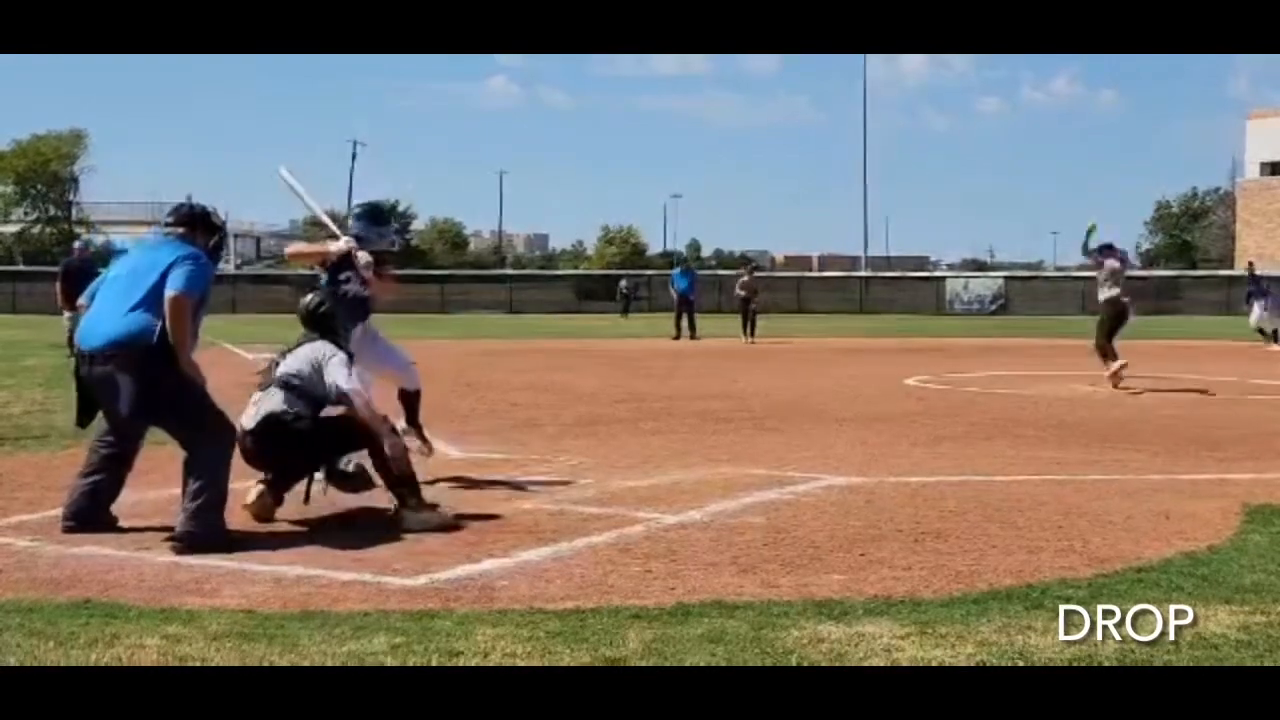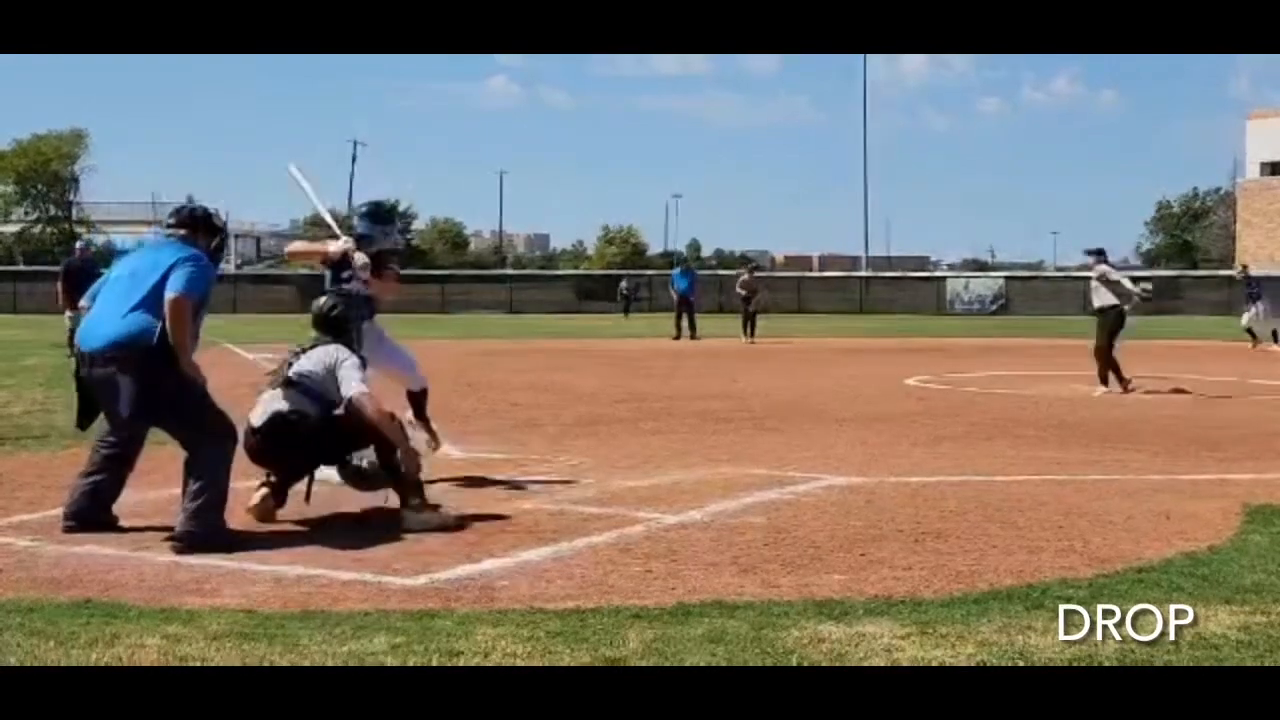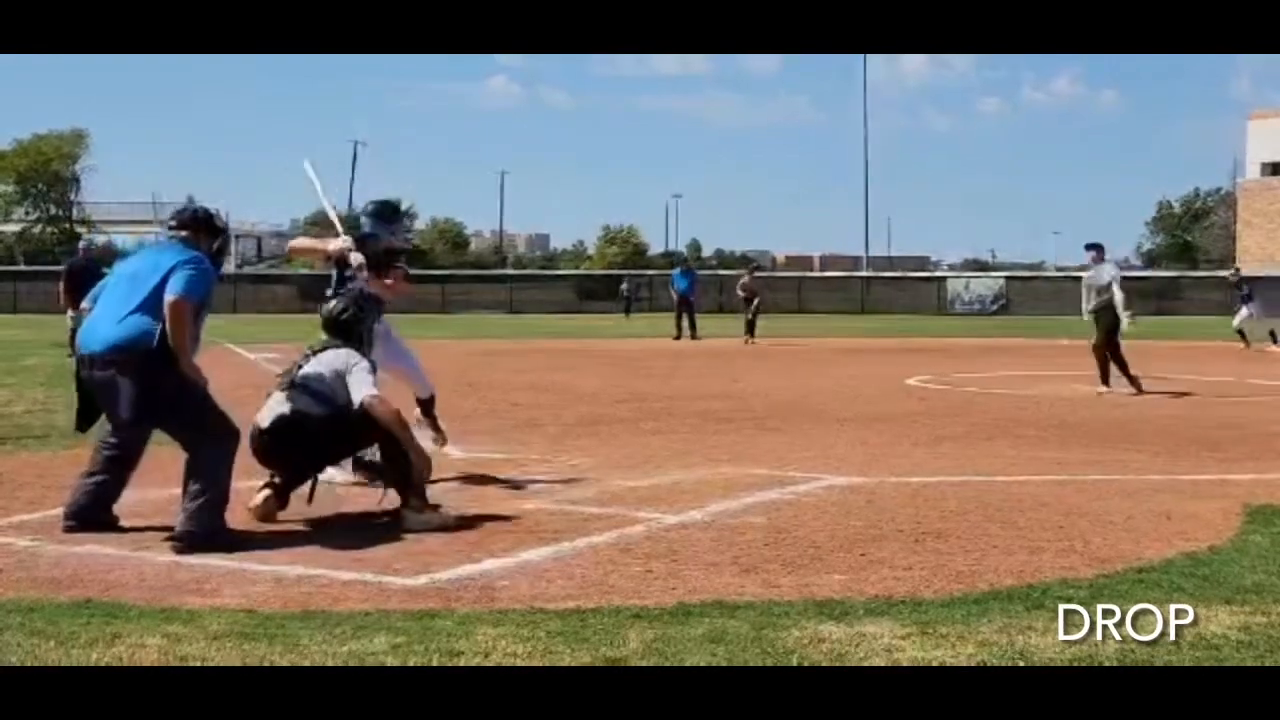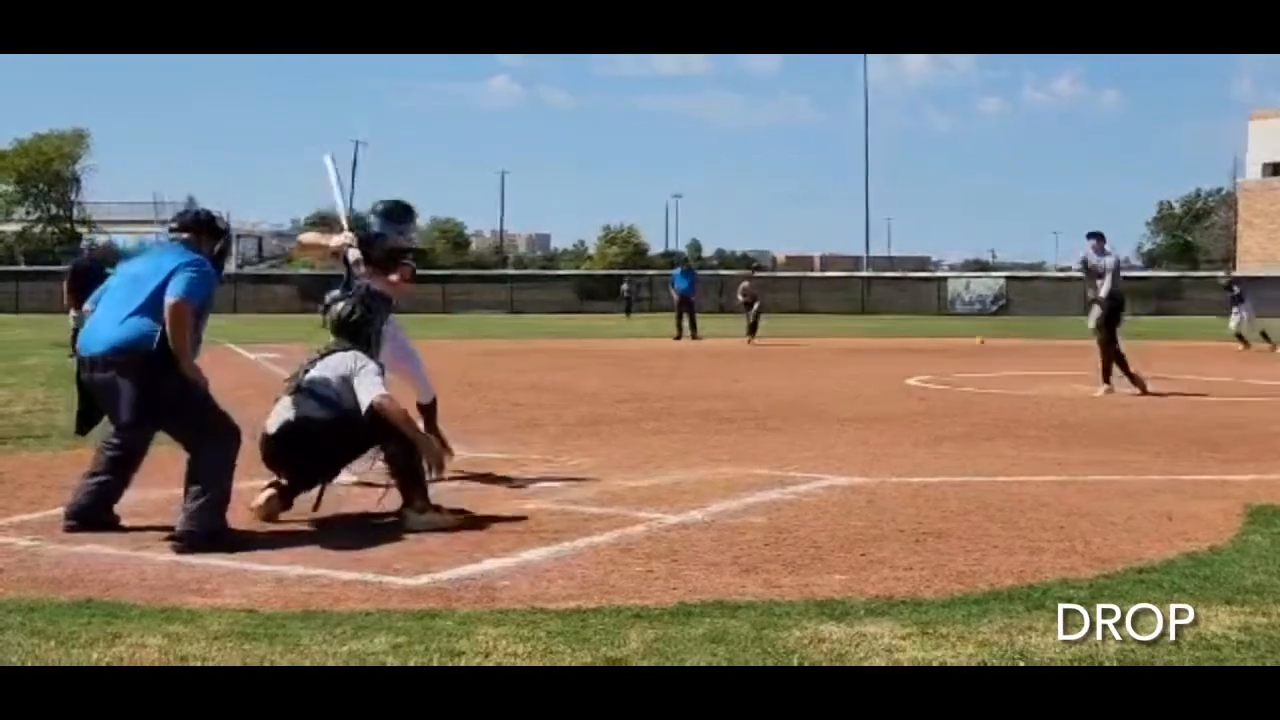
dt=0.1s
person 1, frame 1
left shoulder: (133, 255)
right shoulder: (194, 259)
left elbow: (85, 302)
right elbow: (176, 299)
right wrist: (184, 359)
left hip: (89, 357)
right hip: (138, 358)
left knee: (121, 431)
right knee: (212, 435)
left ankle: (83, 511)
right ankle: (198, 528)
person 1, frame 2
left shoulder: (133, 257)
right shoulder: (195, 260)
left elbow: (86, 303)
right elbow: (176, 300)
right wrist: (185, 360)
left hip: (90, 358)
right hip: (137, 359)
left knee: (123, 432)
right knee: (214, 435)
left ankle: (84, 510)
right ankle: (198, 528)
person 1, frame 3
left shoulder: (136, 259)
right shoulder: (196, 262)
left elbow: (88, 305)
right elbow: (175, 303)
right wrist: (185, 362)
left hip: (91, 359)
right hip: (138, 361)
left knee: (126, 432)
right knee: (215, 436)
left ankle: (85, 510)
right ankle: (199, 528)
person 1, frame 4
left shoulder: (138, 261)
right shoulder: (197, 265)
left elbow: (90, 307)
right elbow: (176, 305)
right wrist: (187, 363)
left hip: (91, 362)
right hip: (138, 363)
left knee: (130, 434)
right knee: (217, 435)
left ankle: (86, 510)
right ankle: (200, 528)
person 2, frame 1
left shoulder: (377, 258)
right shoulder: (338, 254)
left elbow: (381, 290)
right elbow: (291, 252)
left wrist: (369, 274)
right wrist: (332, 249)
left hip: (361, 332)
left knee: (409, 374)
left ankle: (412, 426)
right ankle: (333, 463)
person 2, frame 2
left shoulder: (386, 258)
right shoulder: (344, 247)
left elbow: (385, 290)
right elbow: (291, 251)
left wrist: (366, 275)
right wrist: (329, 250)
left hip: (368, 329)
left knee: (413, 375)
left ankle: (419, 419)
person 2, frame 3
left shoulder: (395, 258)
right shoulder: (348, 248)
left elbow: (392, 289)
right elbow: (293, 247)
left wrist: (366, 276)
right wrist: (330, 248)
left hip: (376, 328)
left knee: (421, 381)
left ankle: (428, 418)
person 2, frame 4
left shoulder: (405, 257)
right shoulder: (356, 244)
left elbow: (394, 287)
right elbow: (302, 241)
left wrist: (365, 271)
right wrist: (333, 243)
left hip: (387, 327)
left knee: (423, 385)
left ankle: (432, 432)
person 3, frame 1
left shoulder: (296, 350)
right shoulder: (330, 352)
right elbow: (351, 396)
right wrist: (385, 438)
left hip: (251, 440)
right hip: (276, 434)
right knee: (379, 428)
left ankle: (269, 490)
right ankle: (412, 508)
person 3, frame 2
left shoulder: (308, 354)
right shoulder: (343, 356)
right elbow: (363, 401)
right wrist: (403, 445)
left hip: (257, 440)
right hip: (283, 434)
right knee: (383, 424)
left ankle: (271, 491)
right ankle: (415, 507)
person 3, frame 3
left shoulder: (318, 354)
right shoulder: (354, 360)
right elbow: (373, 402)
right wrist: (414, 448)
left hip: (264, 441)
right hip: (288, 435)
right knee: (386, 422)
left ankle: (274, 492)
right ankle: (415, 507)
person 3, frame 4
left shoulder: (326, 356)
right shoulder: (360, 361)
right elbow: (383, 404)
right wrist: (426, 444)
left hip: (274, 446)
right hip: (300, 441)
right knee: (394, 420)
left ankle: (280, 493)
right ankle: (417, 508)
